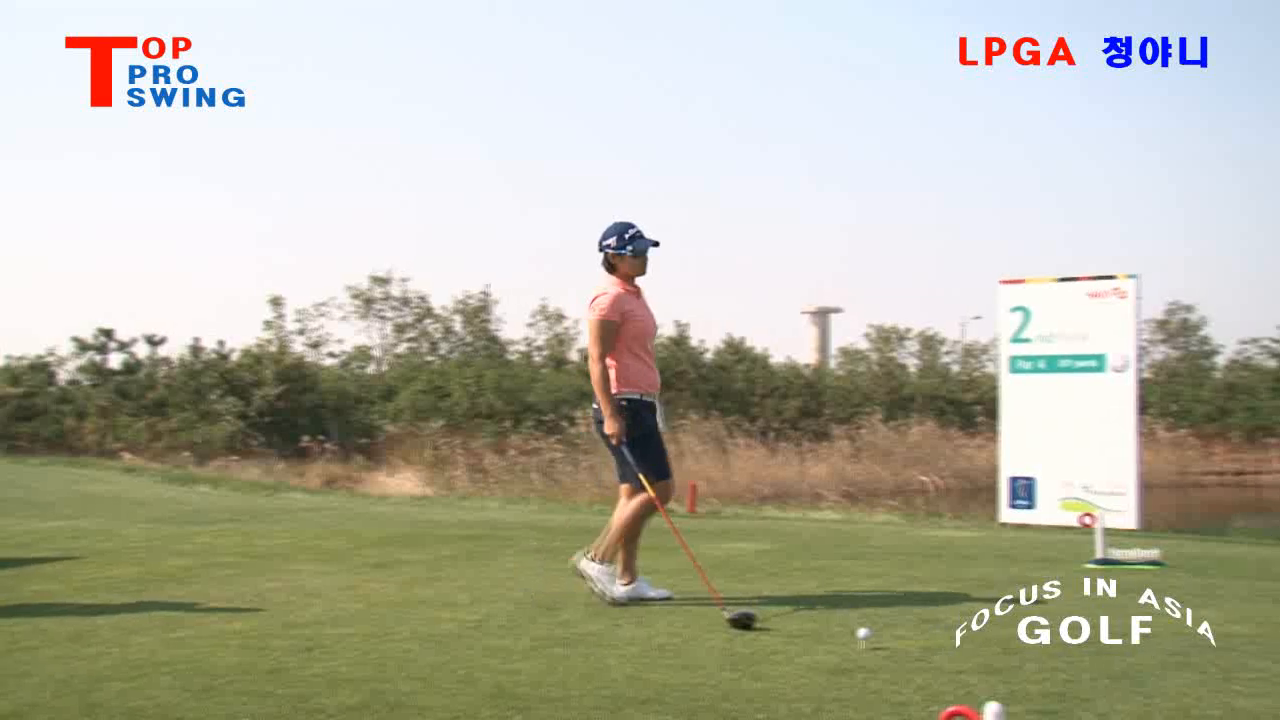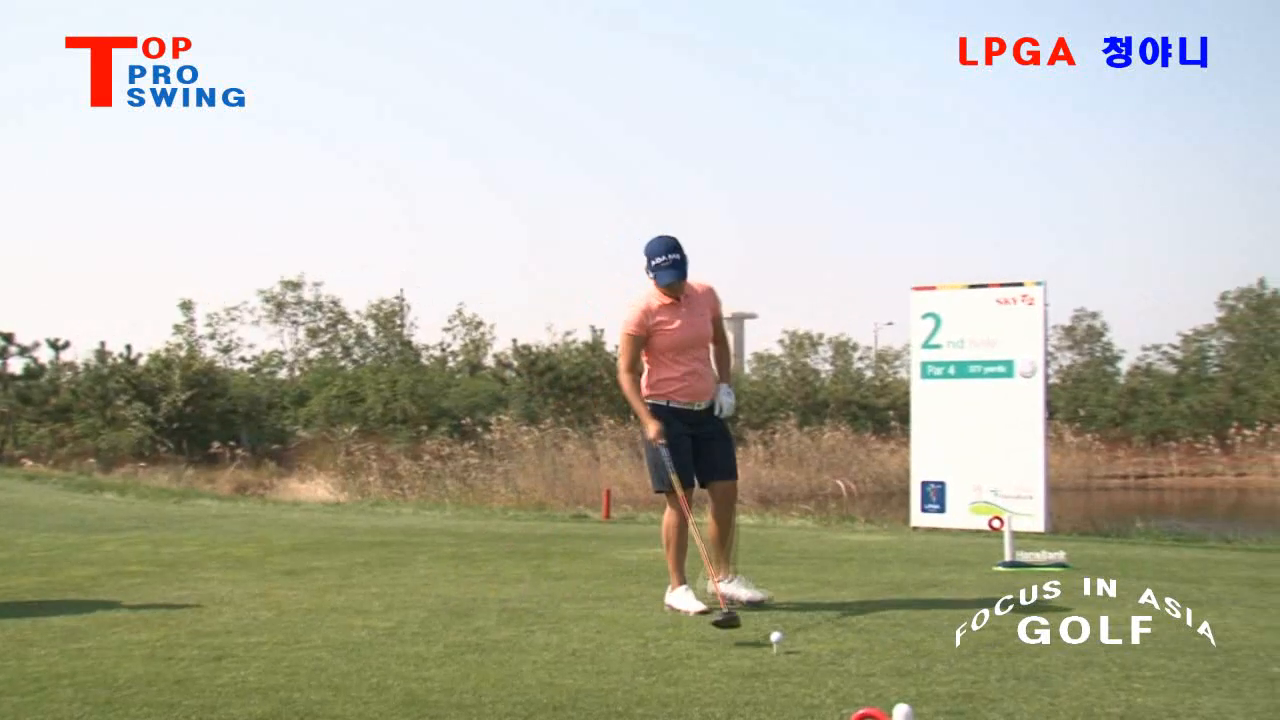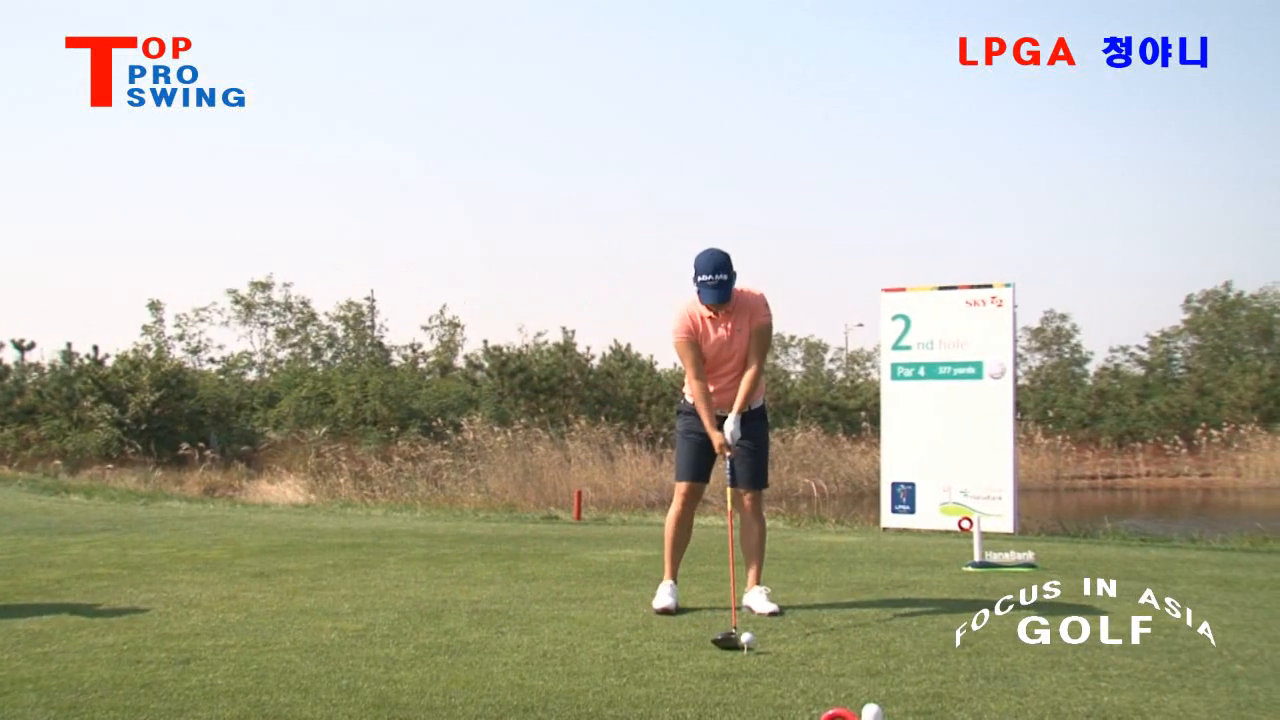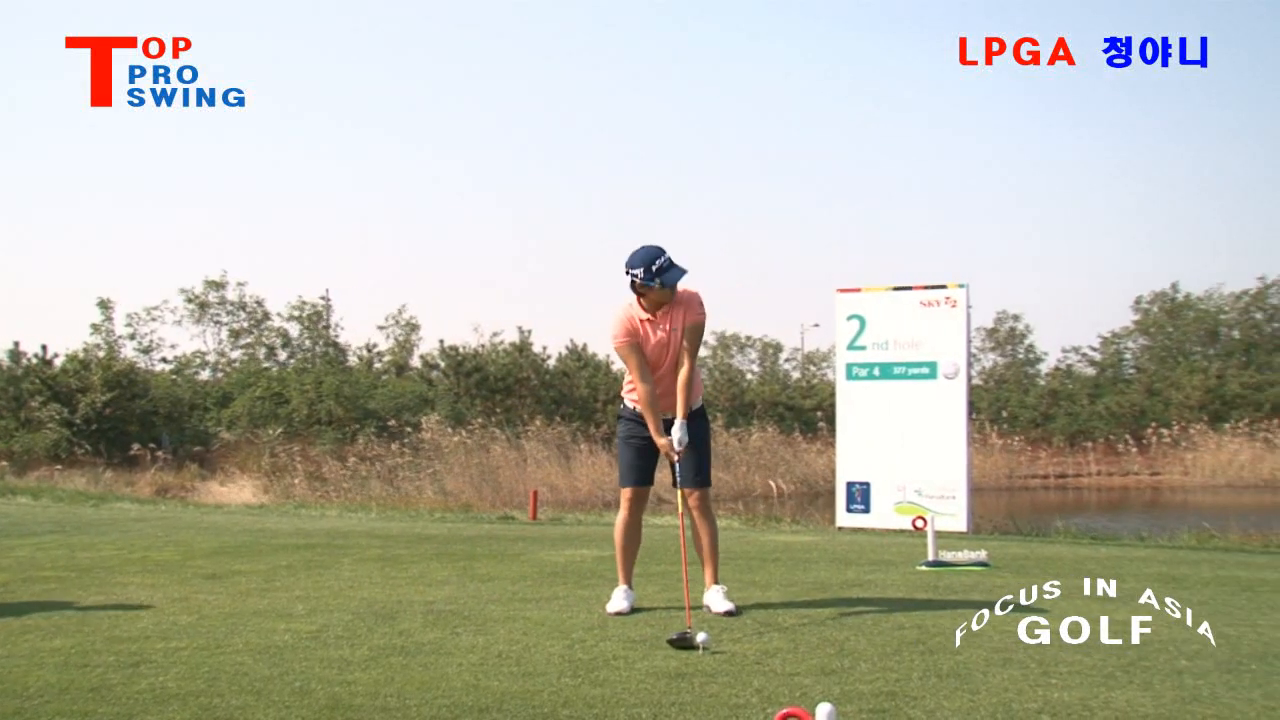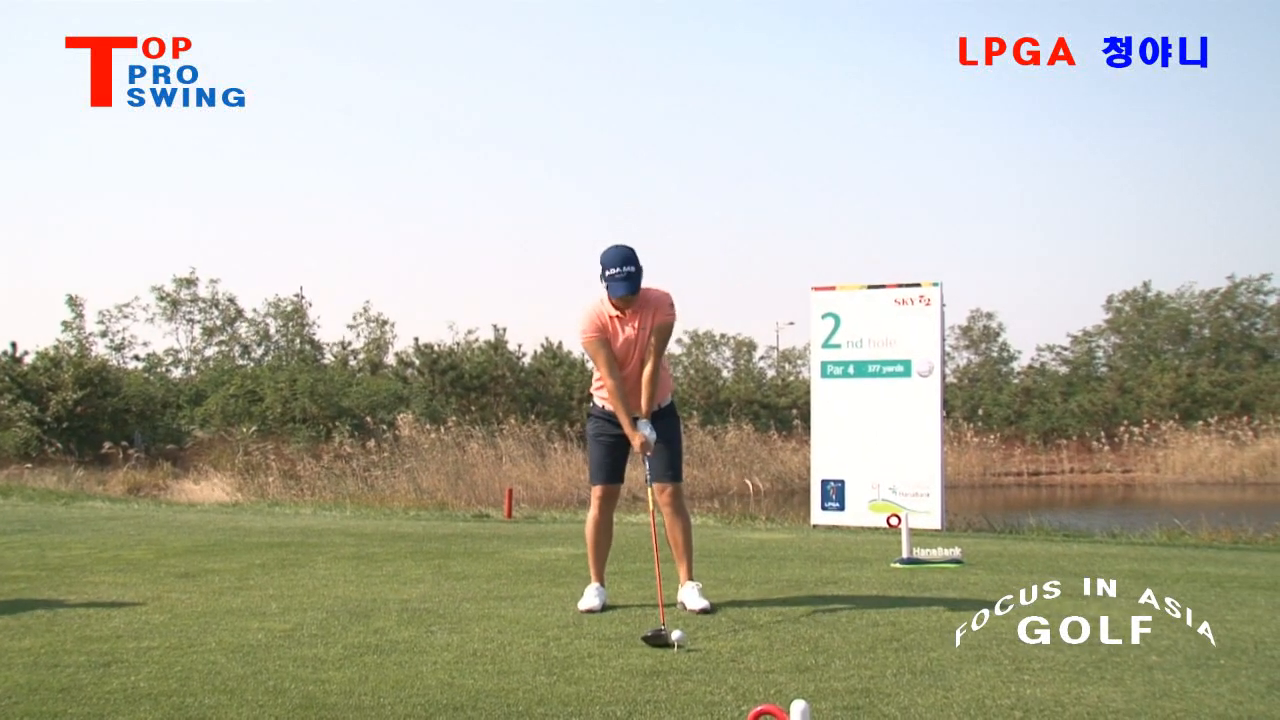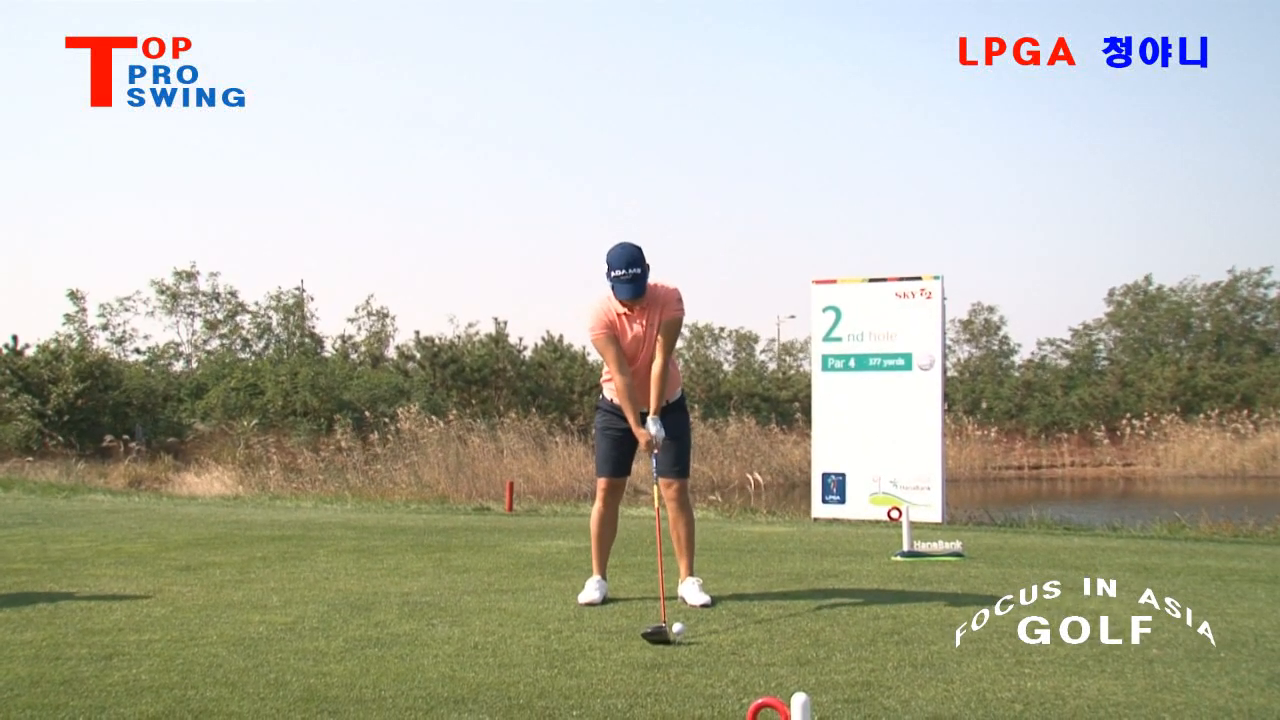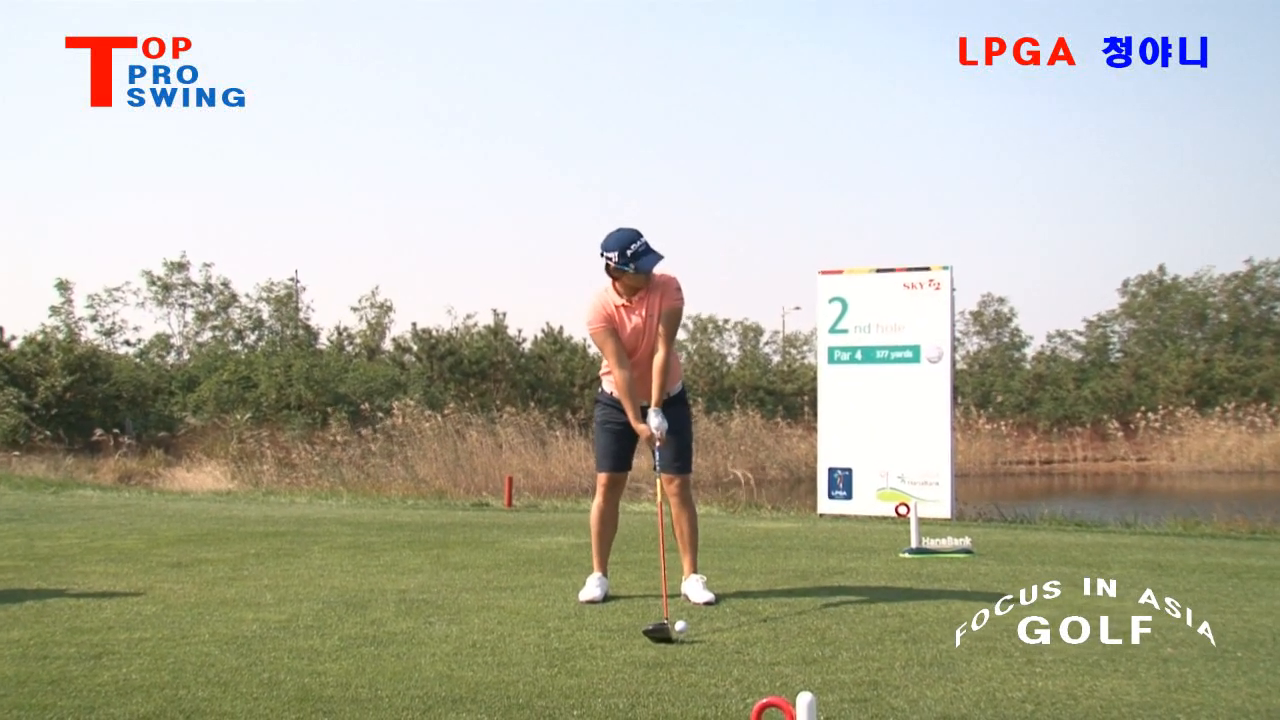
dt=0.7s
person 1, frame 1
left shoulder: (633, 294)
right shoulder: (610, 299)
right elbow: (597, 361)
left wrist: (653, 403)
right wrist: (610, 415)
left hip: (640, 405)
right hip: (625, 406)
left knee: (634, 492)
right knee: (656, 491)
left ankle: (626, 580)
right ankle: (598, 558)
person 1, frame 2
left shoulder: (706, 295)
right shoulder: (642, 312)
left elbow: (720, 341)
right elbow: (625, 372)
left wrist: (725, 384)
right wrist: (648, 420)
left hip: (706, 411)
right hip: (663, 413)
left knee: (726, 493)
right knee: (678, 500)
left ankle: (723, 576)
right ankle: (677, 587)
person 1, frame 3
left shoulder: (756, 304)
right shoulder: (686, 318)
left elbow: (755, 364)
right elbow: (696, 379)
left wrist: (735, 416)
right wrist: (713, 431)
left hip: (748, 414)
right hip: (698, 413)
left knee: (750, 500)
right knee: (685, 495)
left ankle: (754, 589)
right ankle: (668, 583)
person 1, frame 4
left shoulder: (691, 303)
right shoulder: (625, 323)
left elbow: (687, 366)
right elbow: (643, 382)
left wrist: (680, 423)
right wrist: (658, 436)
left hip: (689, 414)
right hip: (638, 416)
left knee: (698, 499)
right knee: (631, 500)
left ankle: (713, 588)
right ankle: (623, 587)
person 1, frame 5
left shoulder: (661, 303)
right shoulder: (593, 318)
left elbow: (651, 364)
right elbow: (610, 379)
left wrist: (645, 420)
right wrist: (630, 431)
left hip: (658, 410)
right hip: (608, 415)
left knee: (670, 494)
right knee: (601, 497)
left ankle: (687, 584)
right ankle: (596, 586)
person 1, frame 6
left shoulder: (670, 298)
right shoulder: (602, 315)
left elbow: (660, 360)
right elbow: (620, 374)
left wrist: (654, 417)
right wrist: (637, 428)
left hip: (667, 405)
right hip: (616, 408)
left knee: (675, 489)
right knee: (607, 489)
left ankle: (688, 579)
right ankle: (597, 578)
person 1, frame 7
left shoulder: (668, 288)
right shoulder: (600, 308)
left elbow: (662, 352)
right elbow: (619, 368)
left wrist: (656, 409)
right wrist: (636, 422)
left hip: (667, 398)
right hip: (616, 401)
left knee: (677, 485)
right knee: (607, 485)
left ankle: (691, 577)
right ankle: (598, 576)
